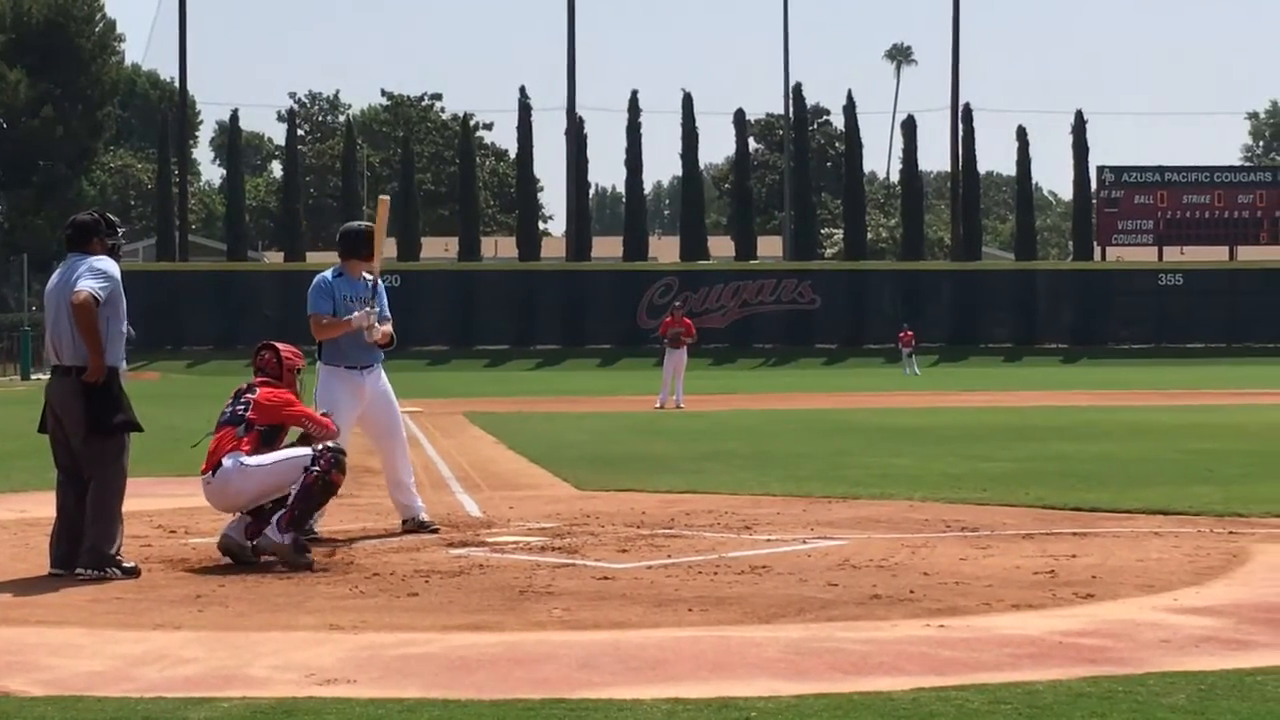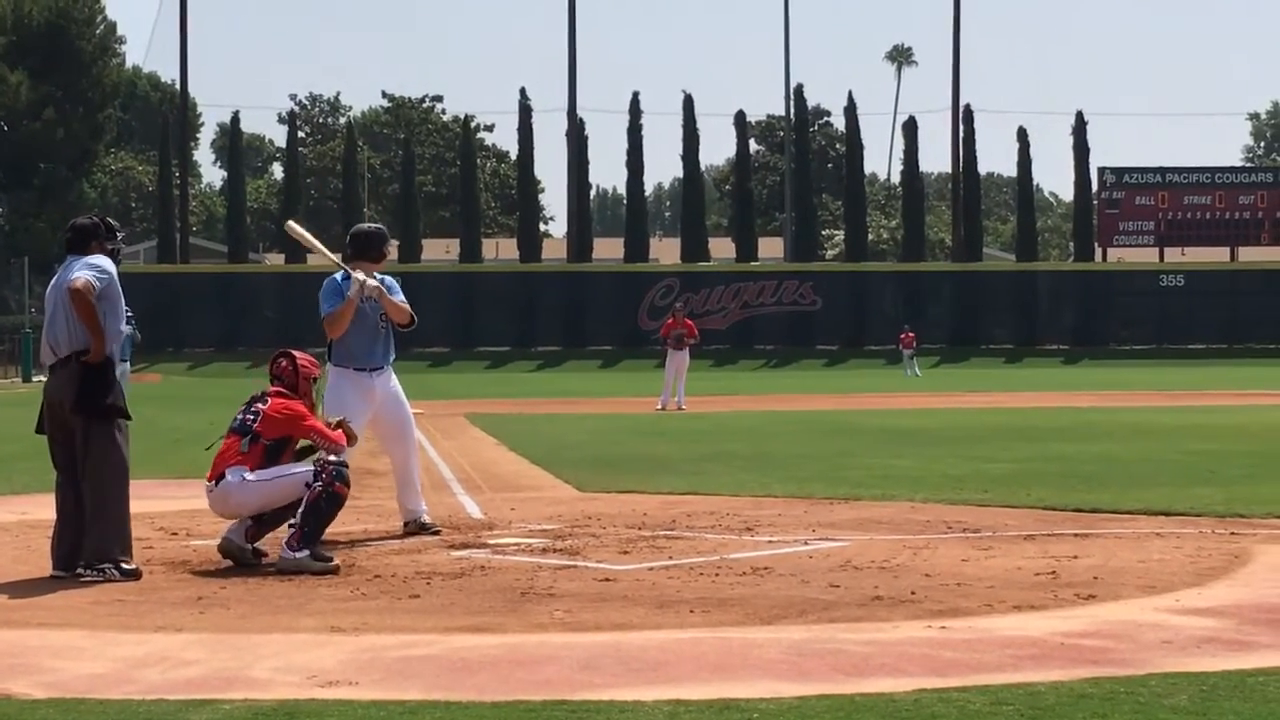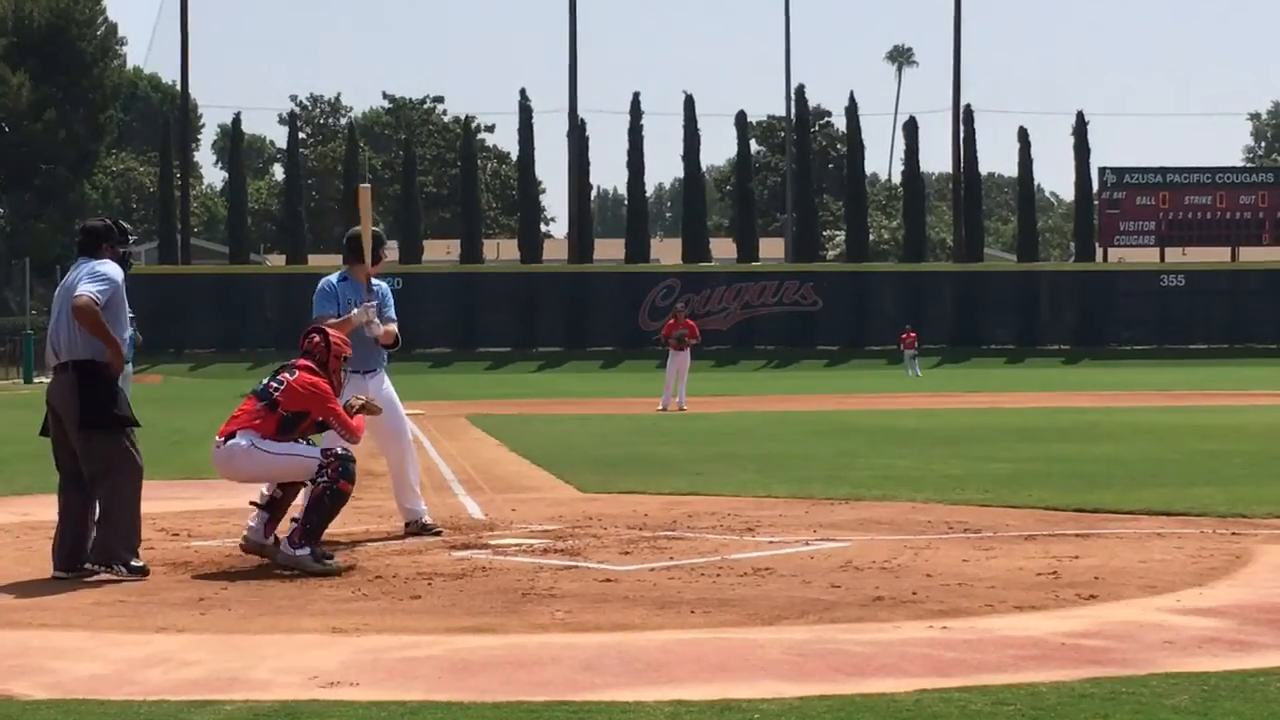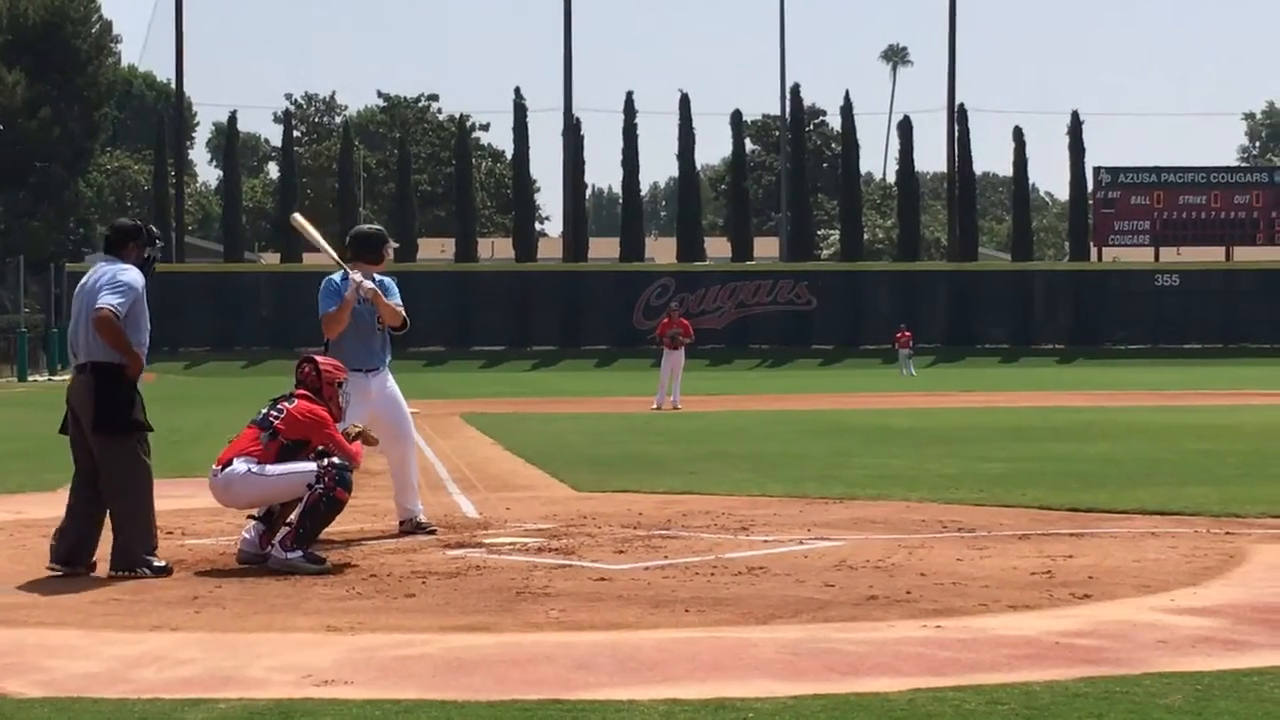
dt=0.4s
person 1, frame 1
left shoulder: (56, 277)
right shoulder: (101, 267)
left elbow: (62, 326)
right elbow: (81, 302)
right wrist: (98, 358)
left hip: (60, 383)
right hip: (93, 384)
left knee: (71, 474)
right knee: (107, 472)
left ankle: (65, 555)
right ankle: (98, 558)
person 1, frame 2
left shoulder: (58, 278)
right shoulder: (99, 265)
right elbow: (79, 290)
right wrist: (99, 340)
left hip: (58, 380)
right hip: (89, 378)
left knee: (71, 473)
right knee: (107, 470)
left ankle: (68, 557)
right ankle: (103, 559)
person 1, frame 3
left shoulder: (71, 278)
right shoulder: (106, 270)
right elbow: (83, 306)
right wrist: (115, 345)
left hip: (62, 383)
right hip: (91, 383)
left knee: (75, 476)
right knee: (121, 468)
left ankle: (70, 558)
right ankle: (114, 553)
person 1, frame 4
left shoulder: (91, 276)
right shoulder: (127, 276)
left elbow: (93, 321)
right elbow: (104, 317)
right wrist: (134, 357)
left hip: (83, 382)
right hip: (110, 384)
left knee: (89, 474)
right knee: (131, 472)
left ankle: (70, 553)
right ankle: (134, 557)
person 2, frame 1
left shoulder: (374, 285)
right shoulder: (325, 283)
left elbow: (388, 336)
right elbow: (319, 331)
left wrist: (378, 332)
right wrist: (354, 320)
left hip: (374, 376)
right hip: (337, 378)
left knee: (395, 443)
left ankle: (411, 512)
person 2, frame 2
left shoulder: (387, 283)
right shoulder: (335, 284)
left elbow: (406, 320)
right elbow: (333, 331)
left wrist: (379, 293)
right wrist: (354, 294)
left hip: (384, 378)
right hip: (347, 380)
left knee: (405, 444)
left ankle: (415, 515)
person 2, frame 3
left shoulder: (381, 289)
right shoulder: (330, 287)
left elbow: (392, 337)
left wrist: (380, 329)
right wrist: (356, 316)
left hip: (376, 380)
right hip: (341, 382)
left knee: (401, 445)
left ankle: (415, 516)
person 2, frame 4
left shoulder: (385, 284)
right shoulder: (334, 284)
left elbow: (399, 322)
right elbow: (330, 330)
left wrist: (376, 295)
right wrist: (350, 296)
left hip: (380, 379)
right hip: (345, 380)
left knee: (404, 442)
left ankle: (411, 515)
person 3, frame 1
left shoulder: (243, 396)
right shoulder: (277, 396)
right elbow: (328, 431)
left wrist: (300, 443)
right wrist: (323, 421)
left hip: (214, 487)
right hip: (234, 474)
left knee: (294, 486)
right knee: (331, 458)
left ankle: (238, 534)
right ankle: (281, 533)
person 3, frame 2
left shoulder: (260, 403)
right shoulder: (289, 408)
right elbow: (337, 446)
left wrist: (315, 446)
right wrist: (338, 430)
left hip: (220, 492)
right hip: (238, 488)
left knee: (301, 491)
right knee: (334, 474)
left ankle: (240, 537)
right ankle: (297, 550)
person 3, frame 3
left shoulder: (289, 373)
right shoulder: (314, 384)
right elbow: (353, 435)
left wrist: (343, 413)
right wrist: (356, 413)
left hip: (226, 450)
right hip: (243, 450)
left knee: (300, 453)
right knee: (340, 466)
left ankle: (260, 532)
right ankle: (298, 547)
person 3, frame 4
left shoulder: (288, 404)
right shoulder: (314, 412)
left elbow: (296, 452)
right elbow: (353, 460)
left wrist: (340, 441)
right wrist: (355, 441)
left hip: (224, 478)
right hip: (241, 477)
left knee: (299, 476)
right knee: (337, 477)
left ankle: (255, 543)
right ankle: (289, 551)
